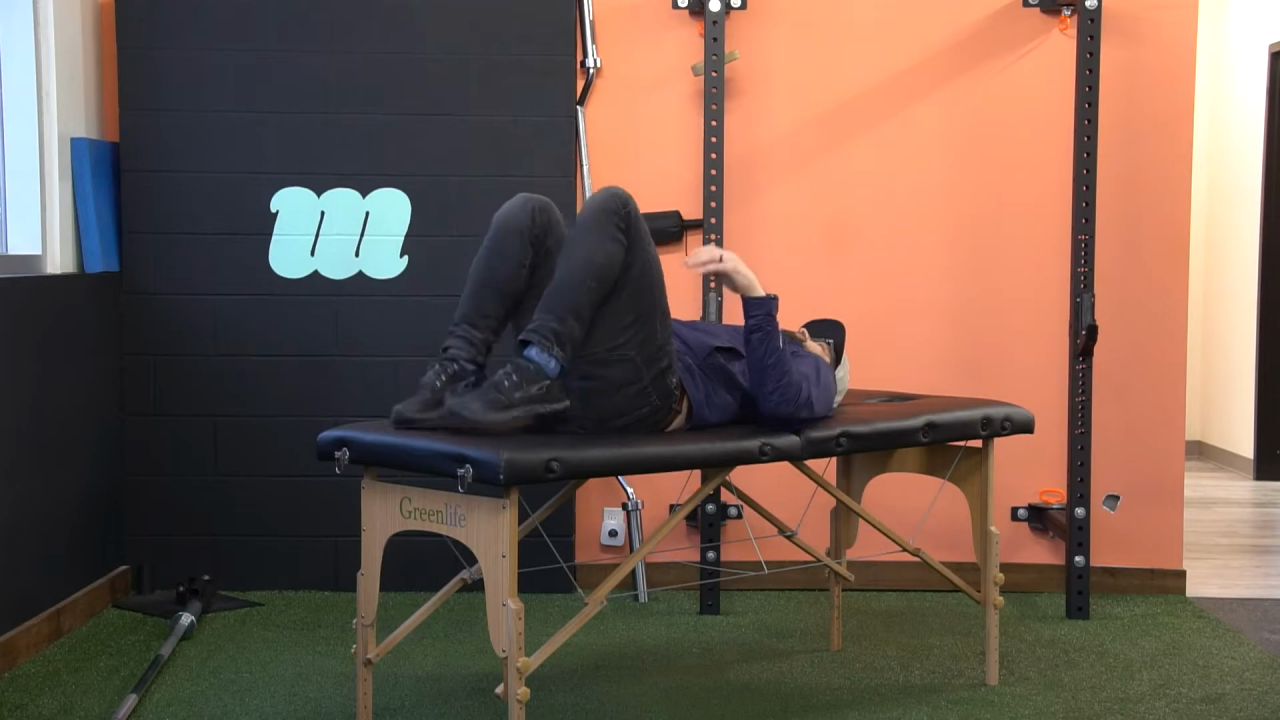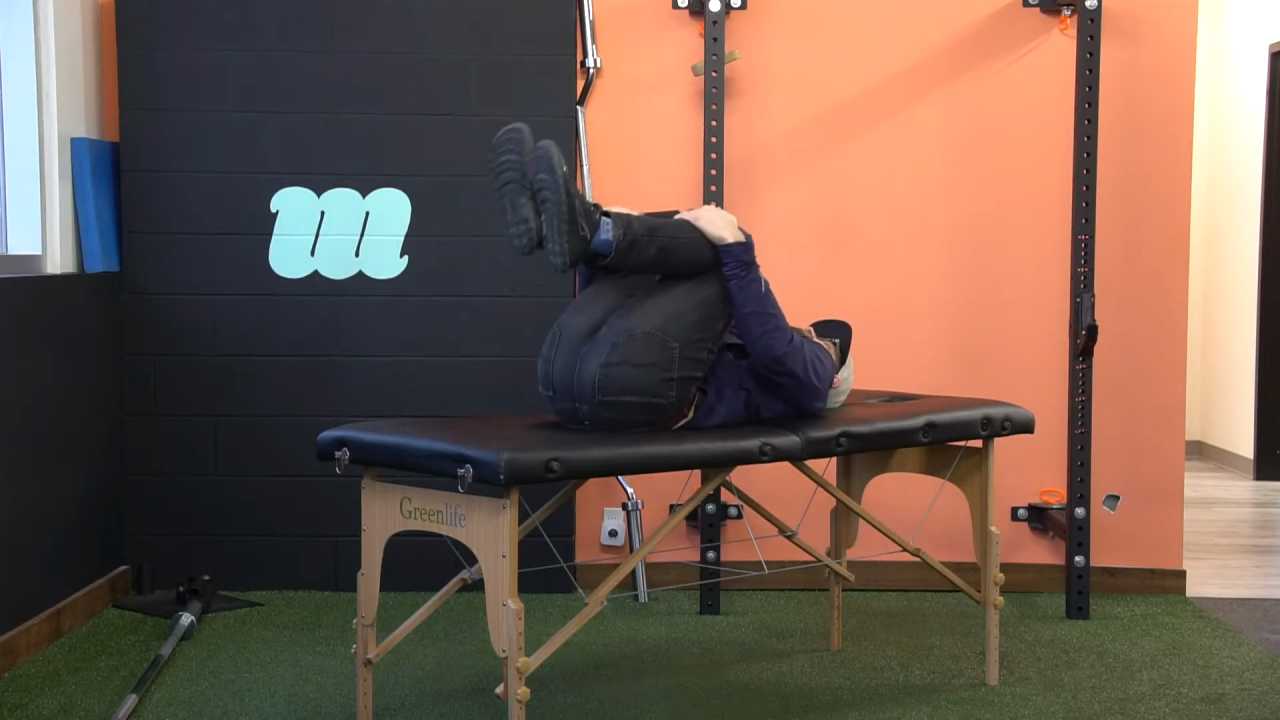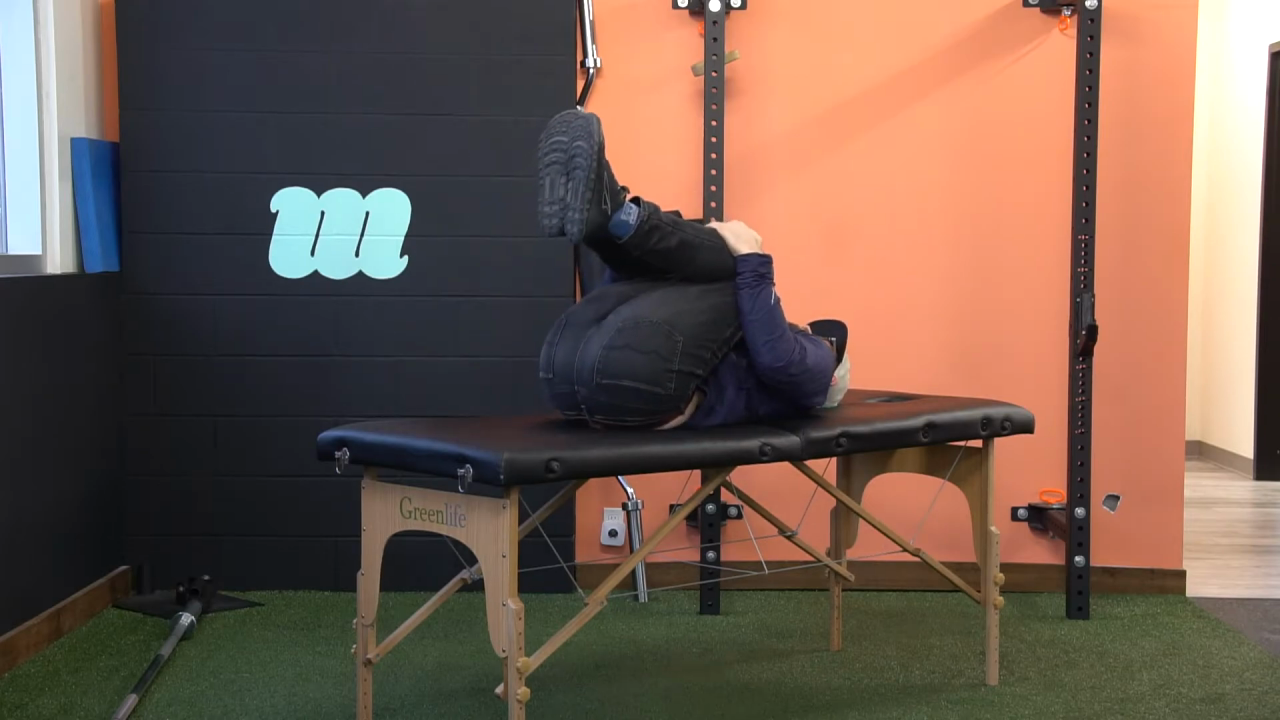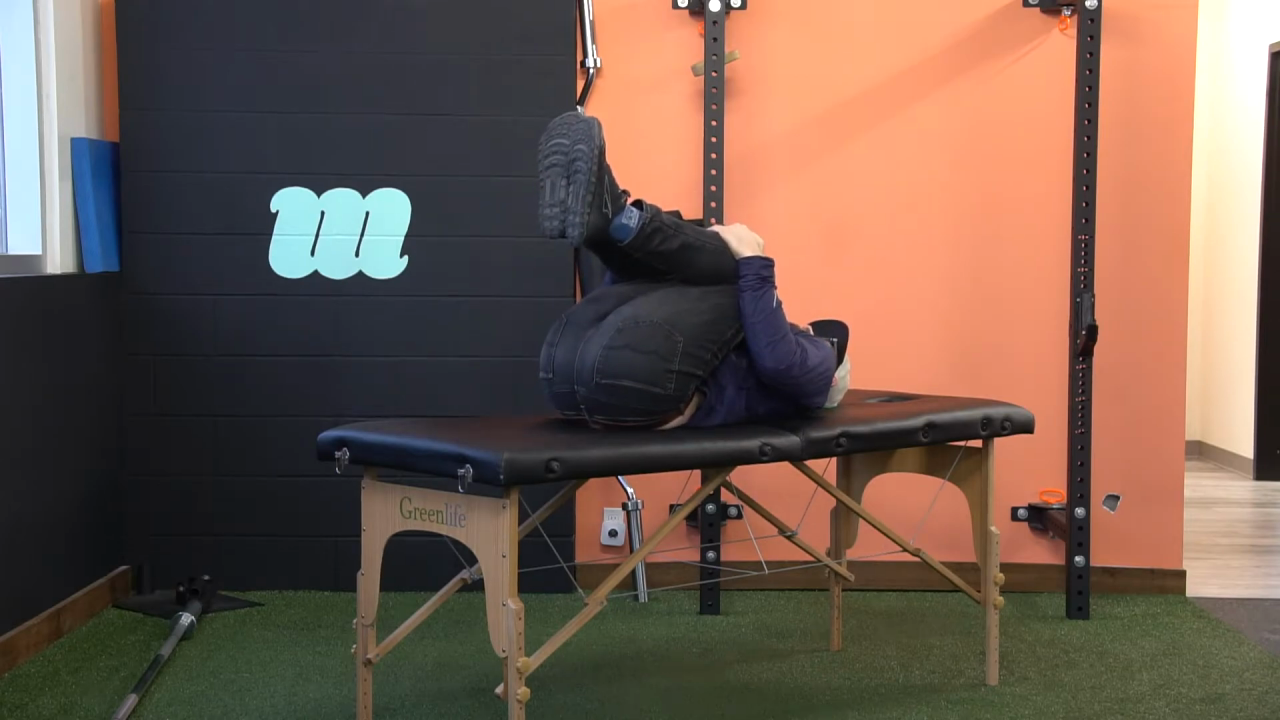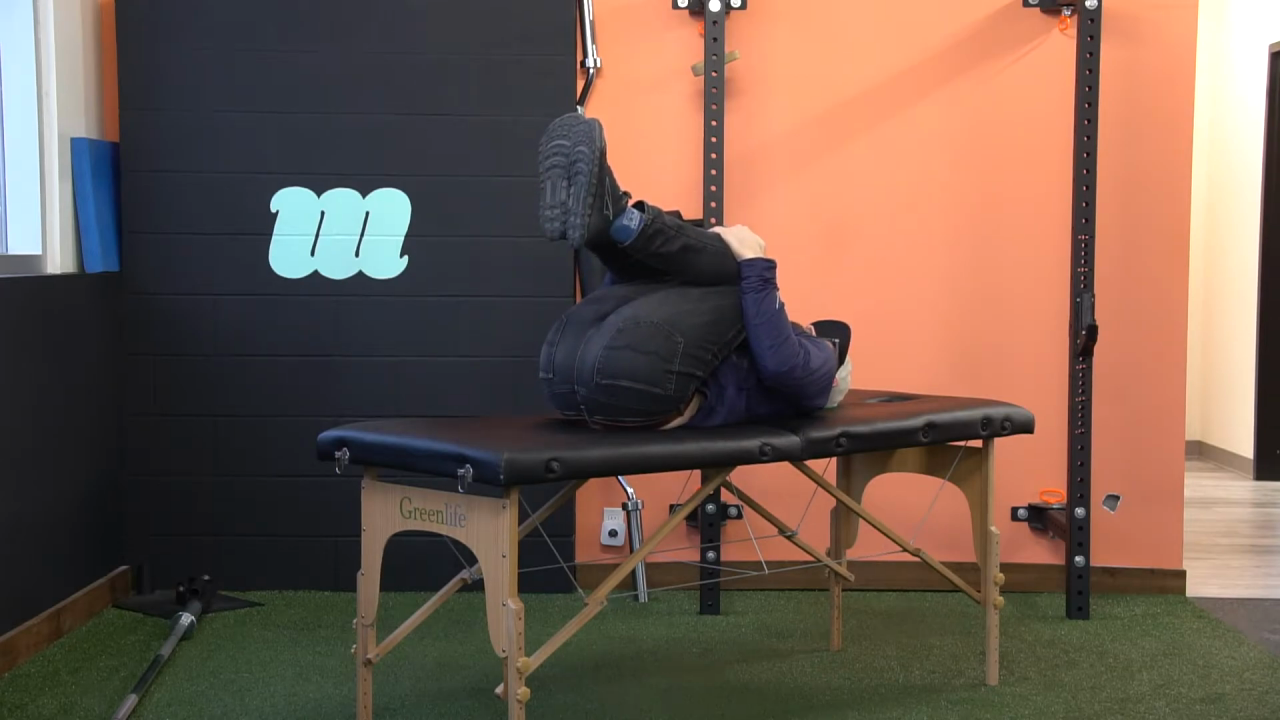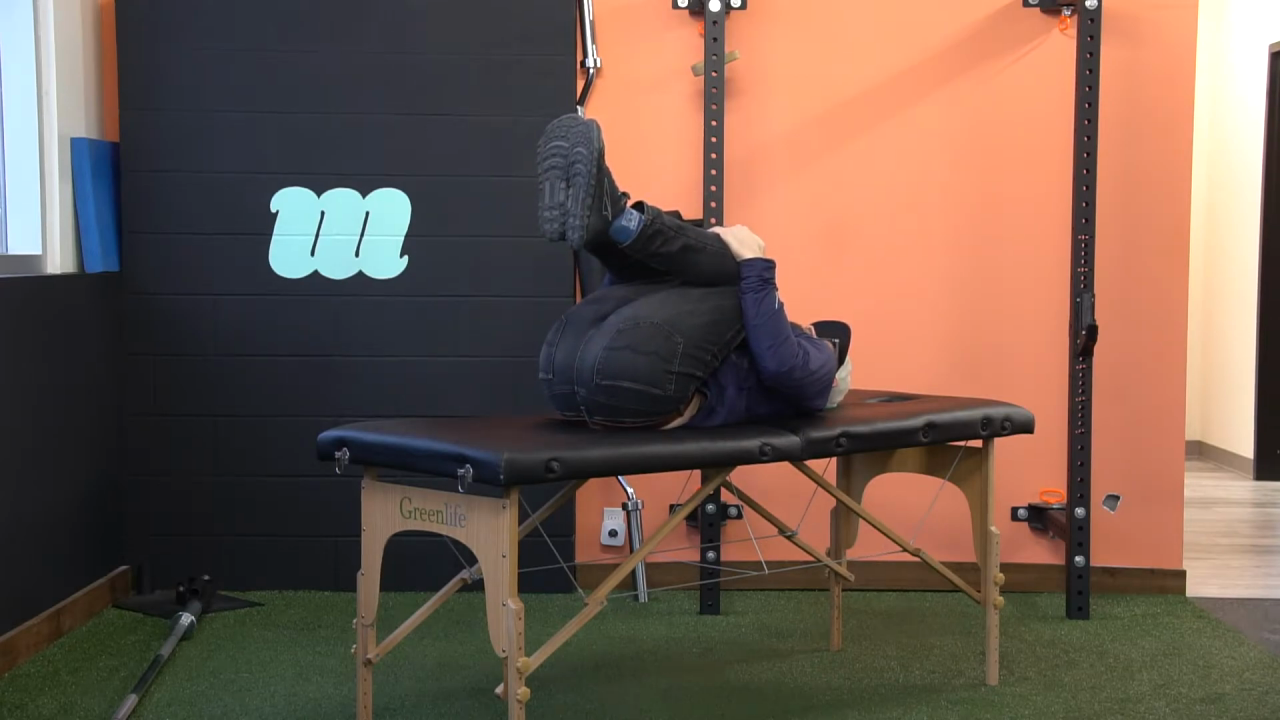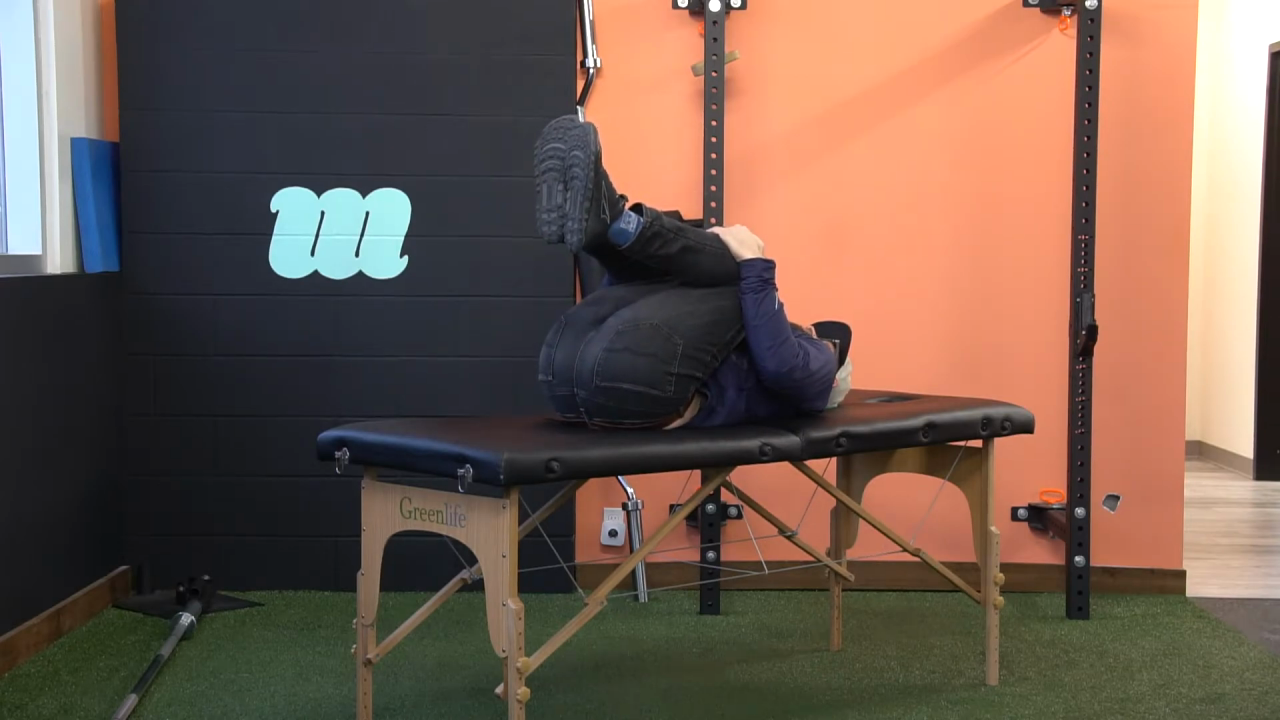
dt=0.7s
person 1, frame 1
left shoulder: (810, 377)
right shoulder: (731, 343)
left elbow: (779, 402)
left wrist: (755, 295)
left hip: (634, 398)
right hip: (569, 385)
left knee: (610, 205)
right knee: (527, 214)
left ankle: (532, 376)
right ankle: (458, 373)
person 1, frame 2
left shoulder: (806, 380)
right shoulder: (730, 338)
left elbow: (772, 343)
left wrist: (733, 244)
left hip: (639, 386)
left knee: (728, 250)
left ankle: (589, 230)
right ankle: (554, 224)
person 1, frame 3
left shoulder: (812, 365)
right shoulder: (734, 348)
left elbow: (776, 359)
left wrist: (751, 261)
left hip: (638, 385)
left knee: (739, 266)
left ankle: (612, 210)
right ankle: (601, 213)
person 1, frame 4
left shoulder: (815, 364)
right shoulder: (735, 348)
left elbow: (778, 361)
left wrist: (753, 263)
left knee: (740, 269)
left ankle: (614, 215)
right ankle: (602, 212)
person 1, frame 5
left shoulder: (816, 364)
right shoulder: (735, 349)
left elbow: (780, 363)
left wrist: (755, 265)
left knee: (741, 270)
left ankle: (614, 215)
right ankle: (605, 215)
person 1, frame 6
left shoulder: (815, 364)
right shoulder: (735, 349)
left elbow: (779, 364)
left wrist: (754, 265)
left knee: (741, 270)
left ankle: (614, 217)
right ankle: (600, 215)
person 1, frame 7
left shoulder: (815, 367)
right shoulder: (740, 348)
left elbow: (779, 365)
left wrist: (754, 265)
left hip: (641, 382)
left knee: (740, 269)
left ankle: (610, 218)
